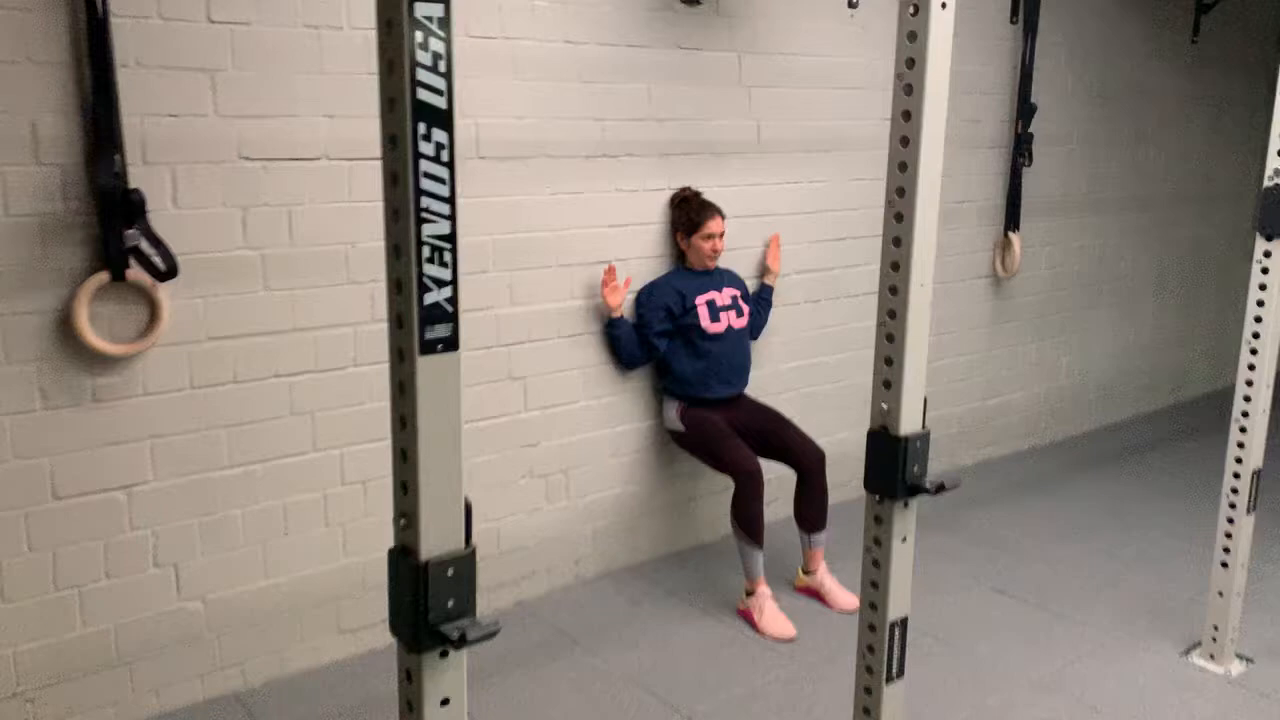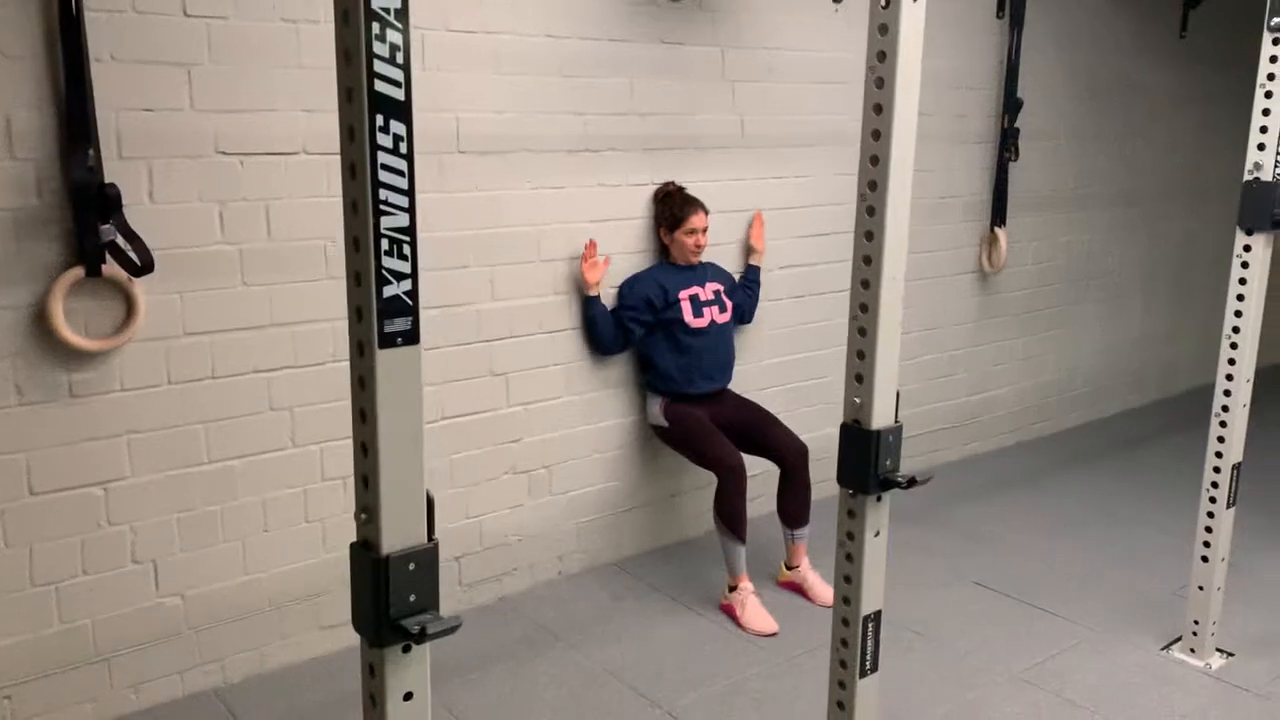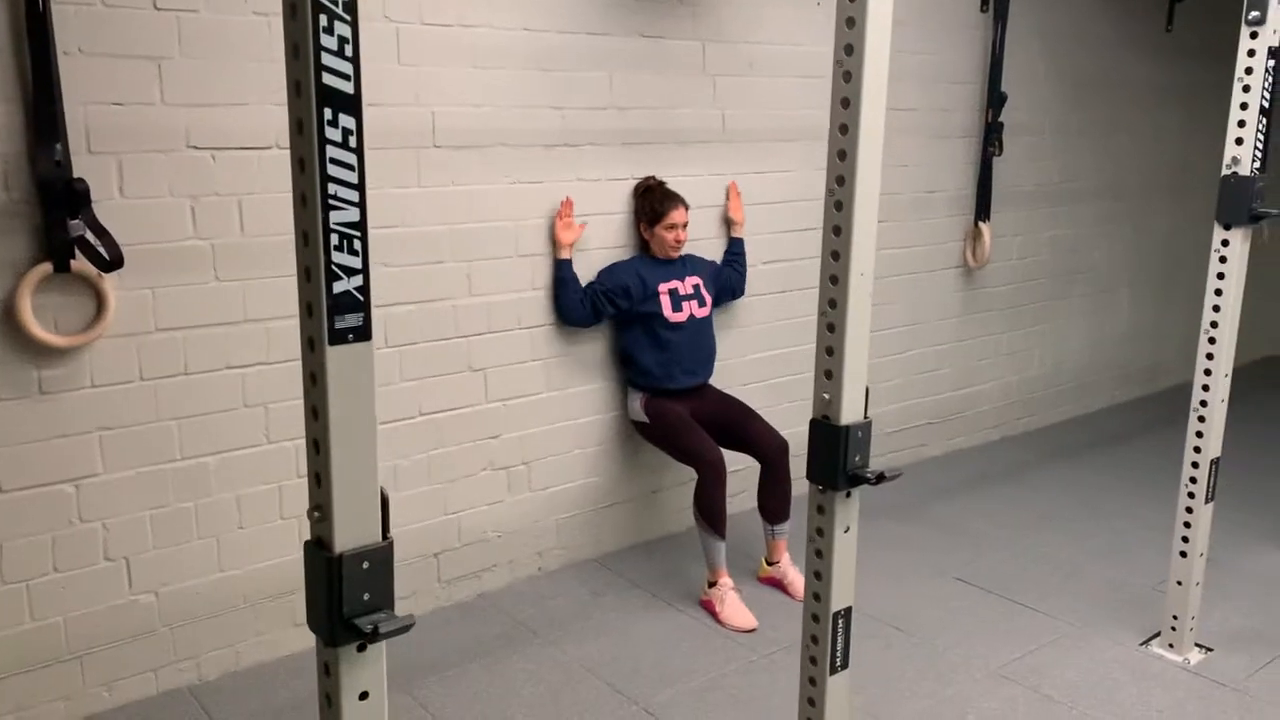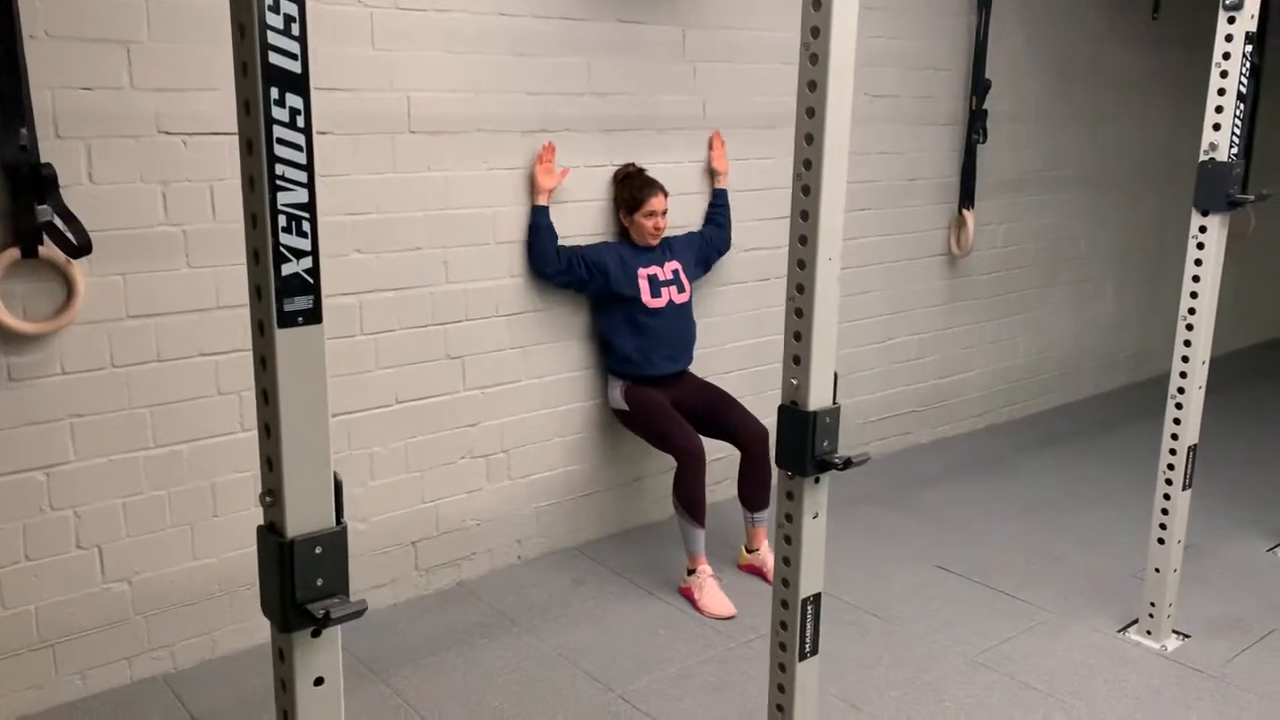
dt=0.5s
person 1, frame 1
left shoulder: (731, 281)
right shoulder: (664, 292)
right elbow: (635, 355)
left wrist: (769, 278)
right wrist: (616, 314)
left hip: (737, 403)
right hip: (691, 411)
left knee: (811, 457)
right knee: (748, 471)
left ankle: (814, 571)
right ankle: (756, 595)
person 1, frame 2
left shoulder: (716, 276)
right shoulder: (648, 286)
left elbow: (743, 312)
right elbow: (610, 341)
left wrist: (755, 257)
right wrist: (593, 292)
left hip: (721, 398)
right hip: (674, 407)
left knee: (794, 452)
right knee: (731, 467)
left ankle: (796, 566)
right ankle: (738, 591)
person 1, frame 3
left shoulder: (699, 268)
right shoulder: (627, 277)
left elbow: (734, 283)
right elbow: (575, 309)
left wrist: (736, 229)
right wrist: (564, 252)
left hip: (701, 392)
right hip: (654, 401)
left knee: (775, 447)
right knee: (711, 462)
left ankle: (776, 562)
right ankle: (718, 586)
person 1, frame 4
left shoulder: (681, 249)
right shoulder: (608, 260)
left elbow: (719, 238)
right elbow: (548, 264)
left wrist: (719, 180)
right wrist: (542, 198)
left hip: (682, 381)
right hip: (634, 389)
left knee: (755, 436)
right knee: (690, 450)
left ankle: (756, 549)
right ankle: (697, 574)
